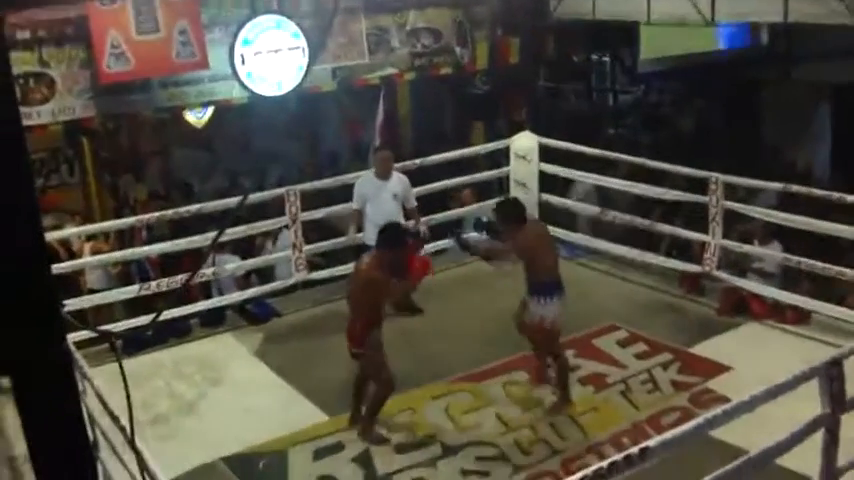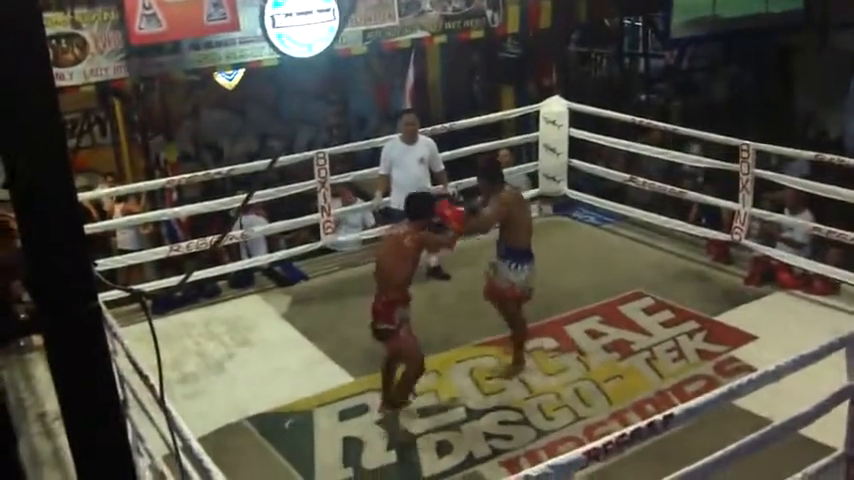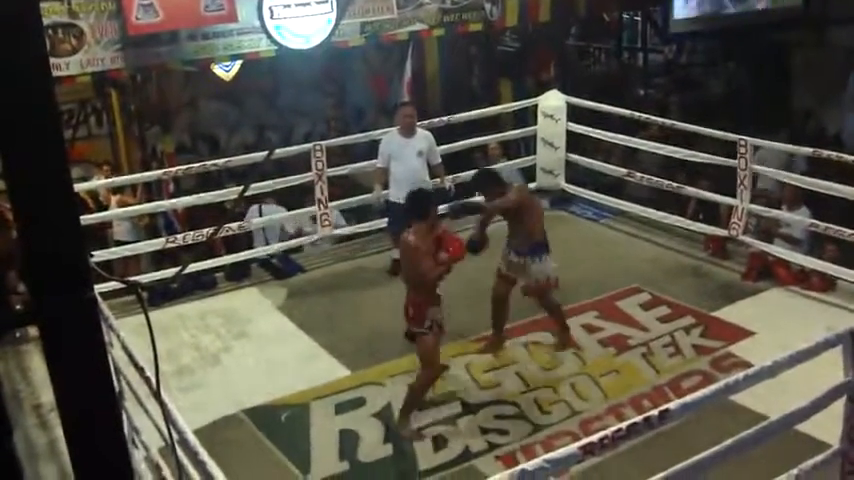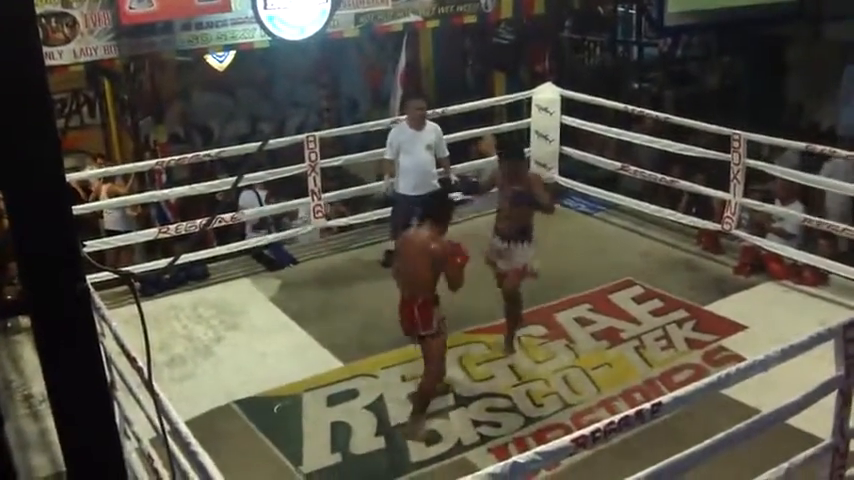
dt=1s
person 1, frame 1
left shoulder: (370, 259)
right shoulder: (374, 274)
right elbow: (396, 299)
left hip: (362, 325)
right hip: (364, 333)
left knee: (366, 371)
right knee: (385, 383)
left ankle: (356, 416)
right ankle: (367, 428)
person 1, frame 2
left shoulder: (392, 232)
right shoulder: (419, 237)
right elbow: (448, 242)
right wrist: (454, 223)
left hip: (383, 303)
right hip: (393, 310)
left knee: (394, 352)
right knee: (416, 364)
left ankle: (388, 400)
right ankle: (392, 407)
person 1, frame 3
left shoulder: (410, 235)
right shoulder: (418, 244)
right elbow: (431, 277)
left wrist: (438, 246)
right wrist: (450, 259)
left hip: (417, 302)
right hip: (422, 306)
right knee: (430, 371)
left ankle: (432, 367)
right ankle: (403, 420)
person 1, frame 4
left shoulder: (406, 236)
right shoulder: (442, 246)
left elbow: (397, 270)
right elbow: (454, 286)
right wrist: (460, 262)
left hip: (405, 304)
right hip: (423, 307)
left knee: (432, 350)
right knee: (435, 368)
left ankle: (432, 384)
right ankle: (414, 424)
person 2, frame 1
left shoulder: (524, 237)
right shoulder: (532, 227)
left elbow: (496, 255)
right elbow: (509, 246)
left wrist: (467, 245)
right wrist: (496, 231)
left hip: (546, 295)
right hip: (538, 292)
left knee: (551, 346)
right knee: (523, 322)
left ankle: (565, 397)
right ankle: (542, 368)
person 2, frame 2
left shoulder: (504, 199)
right shoulder: (508, 193)
left elbow: (482, 225)
left hip: (516, 262)
right hip: (508, 257)
left knee: (512, 311)
right knee: (493, 295)
left ankle: (518, 360)
right ankle: (516, 345)
person 2, frame 3
left shoulder: (517, 194)
right shoulder: (502, 197)
left elbow: (492, 208)
right elbow: (486, 216)
right wrist: (478, 236)
left hip: (535, 255)
right hip: (513, 252)
left knee: (545, 301)
right knee: (498, 295)
left ankle: (564, 331)
right ankle: (497, 337)
person 2, frame 4
left shoulder: (532, 181)
right shoulder: (499, 174)
left elbow: (550, 207)
right elbow: (483, 188)
left wrist: (531, 201)
right wrist: (472, 187)
left hip: (519, 242)
right hip: (498, 238)
left knee: (511, 290)
right knee: (504, 285)
left ankle: (510, 334)
right ankle: (513, 320)
person 3, frame 1
left shoulder: (402, 180)
right shoulder: (363, 182)
left elbow: (411, 206)
right elbow: (357, 208)
left wrist: (418, 224)
right wrist: (353, 228)
right hip: (373, 238)
left ankle: (405, 300)
person 3, frame 2
left shoulder: (428, 144)
right shoulder: (390, 147)
left elbow: (439, 169)
right elbow: (383, 173)
left wrist: (446, 187)
right wrist: (378, 194)
right hip: (399, 203)
left ankle: (434, 266)
person 3, frame 3
left shoulder: (426, 137)
right shoulder: (388, 140)
left elbow: (436, 162)
right elbow: (382, 166)
left wrist: (443, 180)
right wrist: (378, 187)
right hip: (398, 196)
right knee: (397, 230)
right ankle: (397, 257)
person 3, frame 4
left shoulder: (435, 129)
right shoulder: (397, 131)
left elbow: (442, 155)
right elbow: (389, 158)
left wrist: (449, 174)
right wrist: (387, 178)
left hip: (430, 187)
right hip: (404, 189)
right knee: (398, 221)
right ankle: (393, 249)
